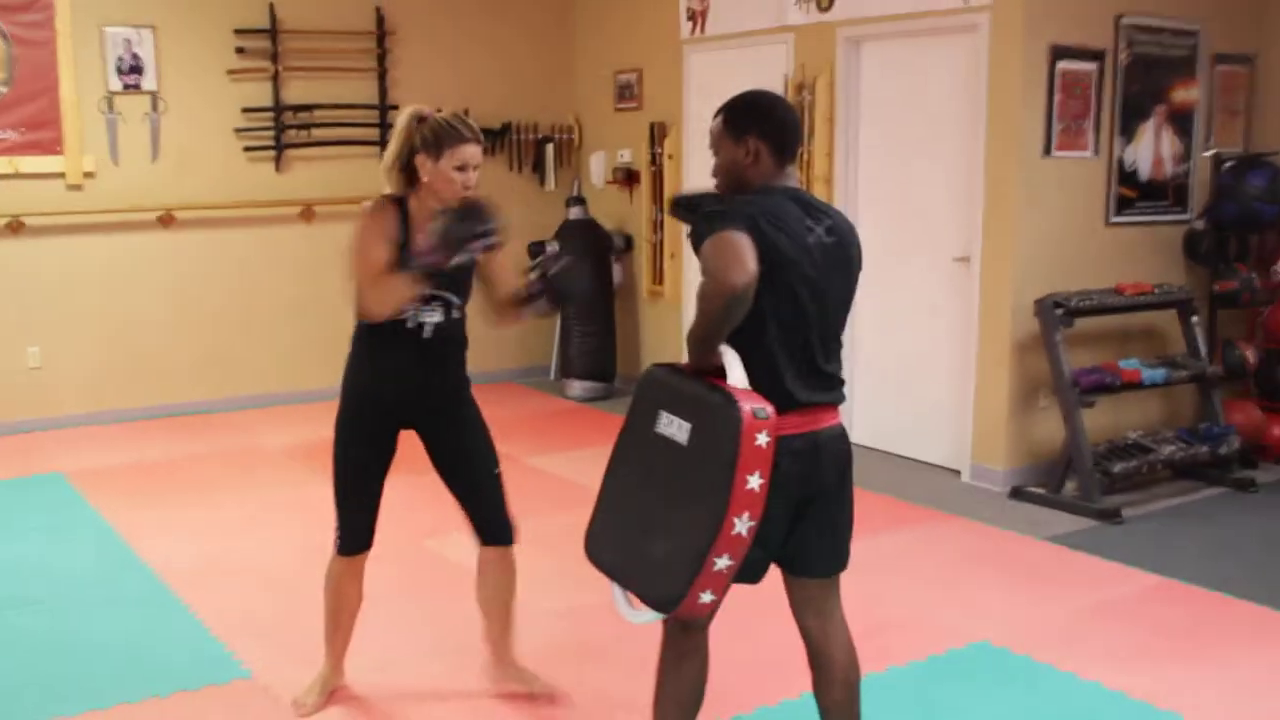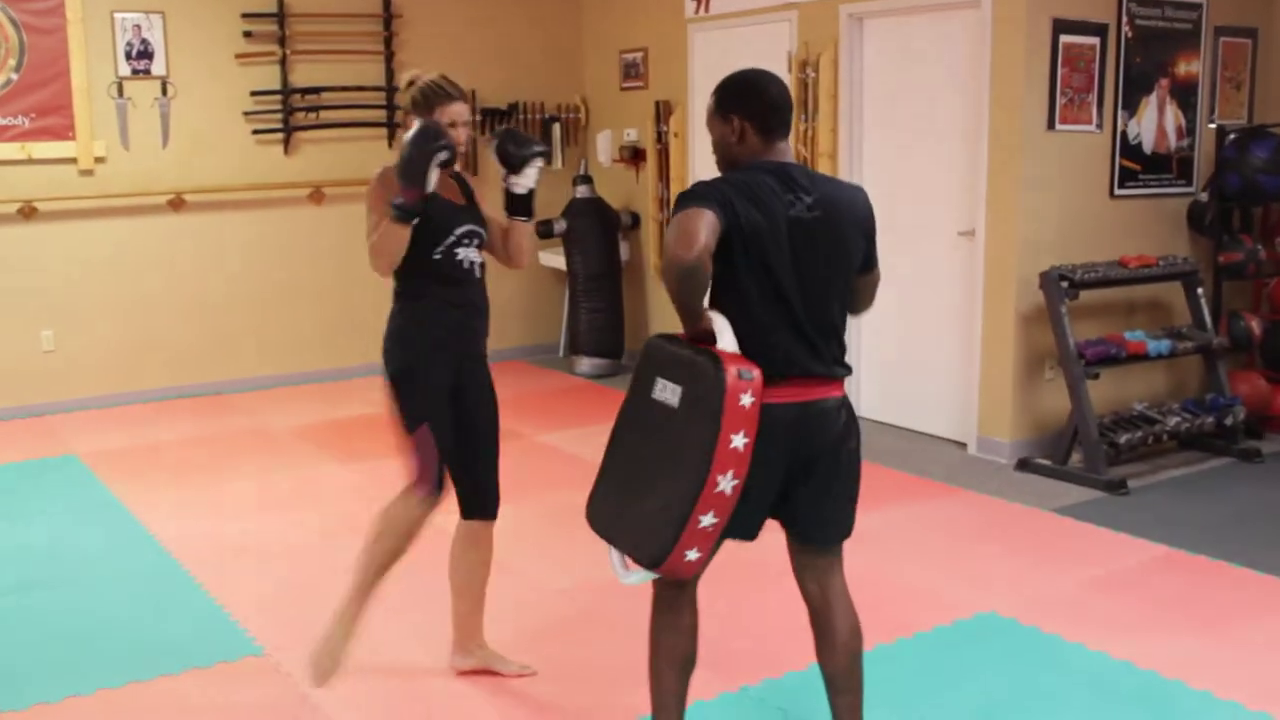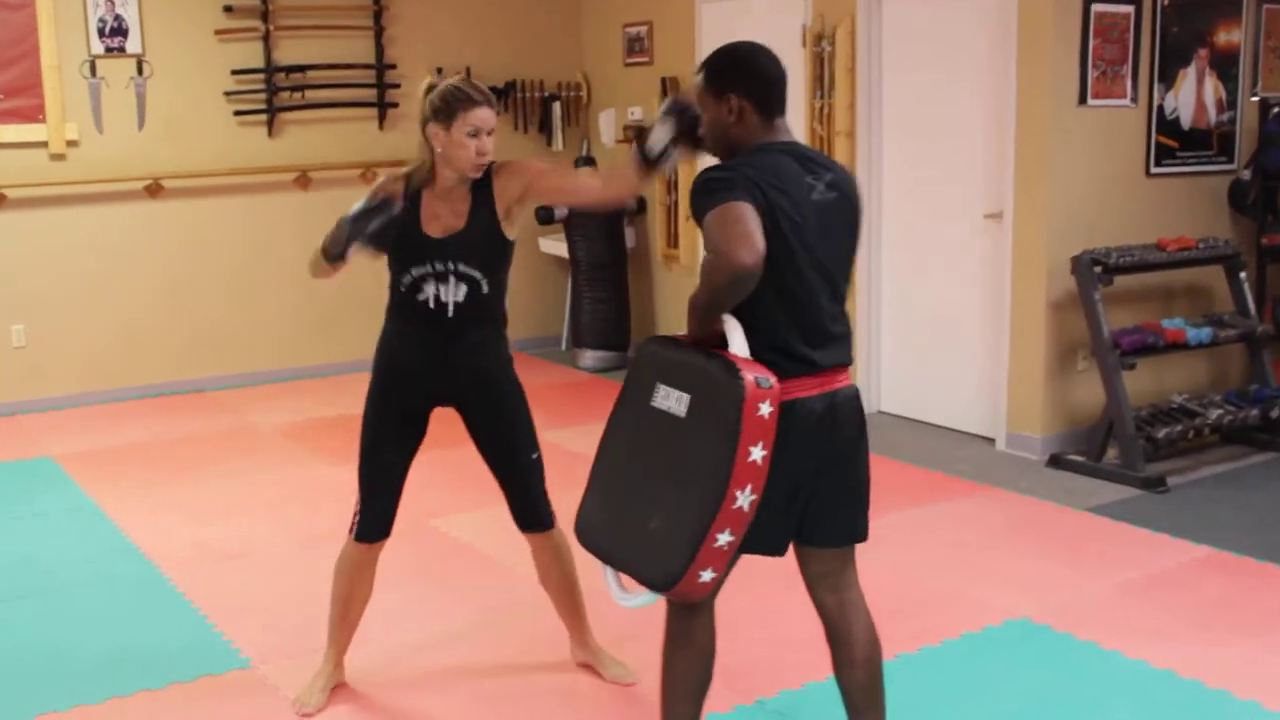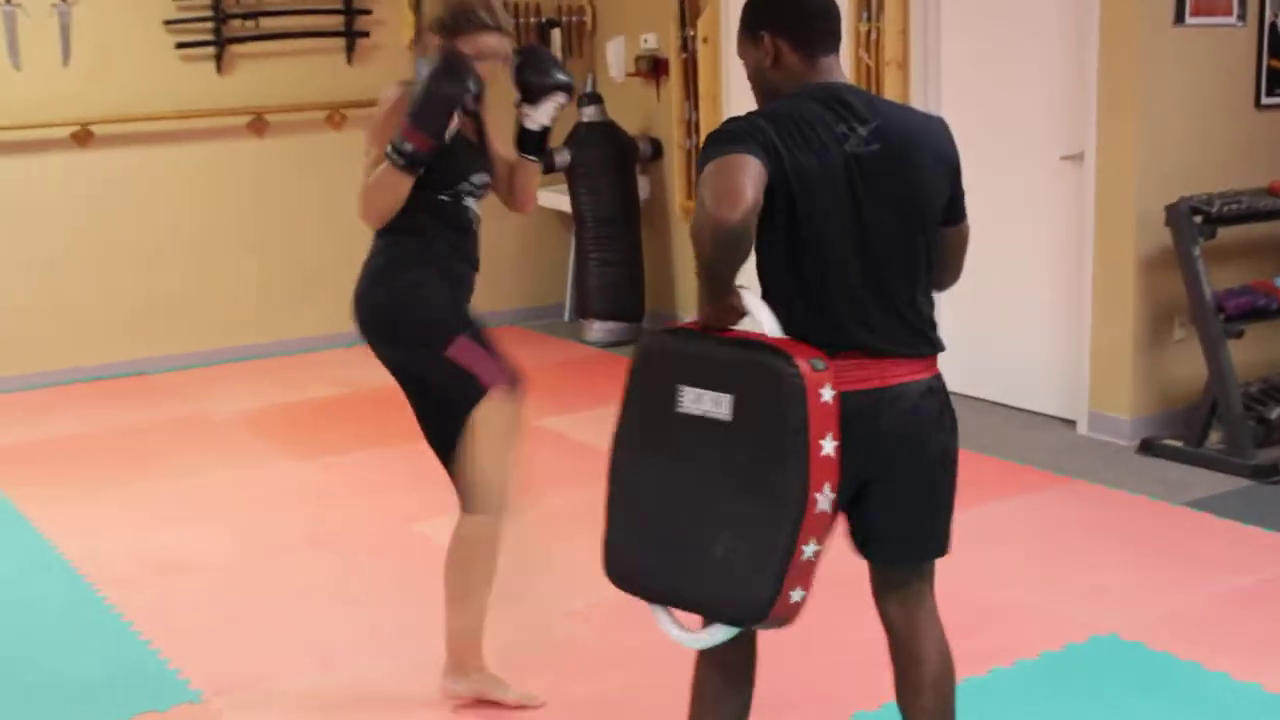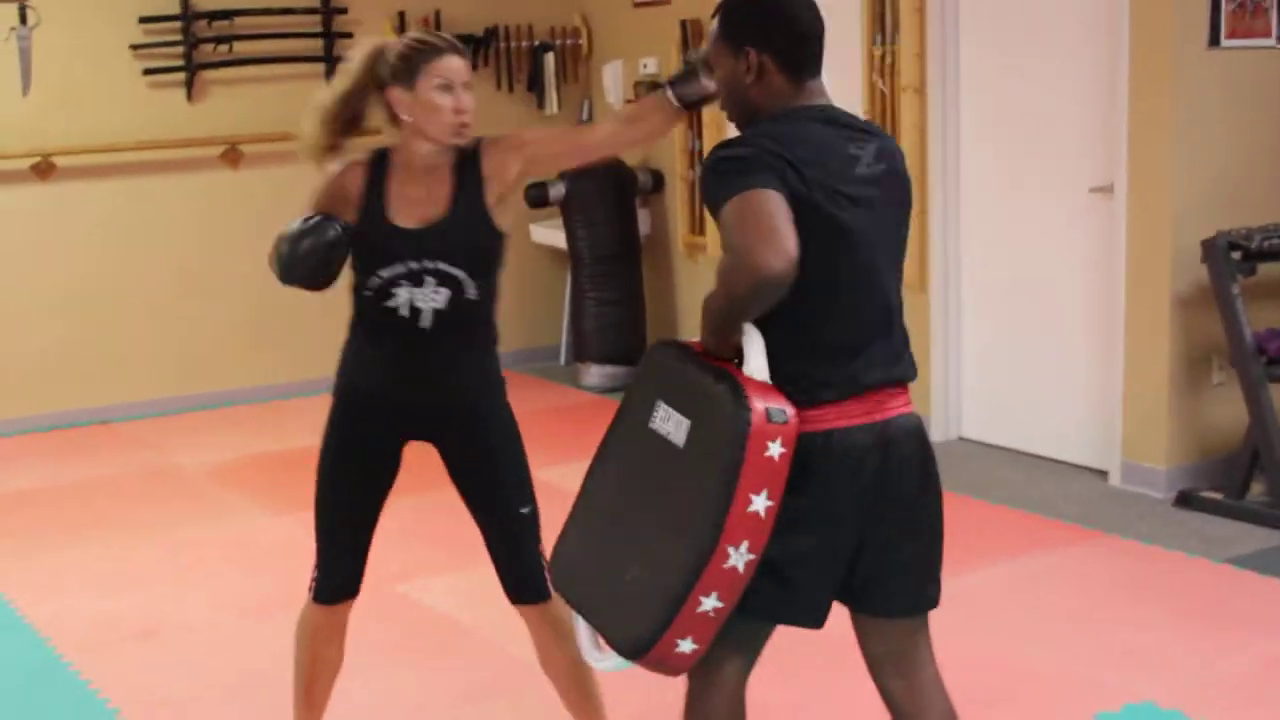
dt=0.7s
person 1, frame 1
left shoulder: (730, 217)
right shoulder: (840, 231)
left elbow: (735, 279)
left wrist: (699, 346)
right hip: (824, 440)
left knee: (687, 613)
right knee: (821, 615)
person 1, frame 2
left shoulder: (715, 197)
right shoulder: (851, 203)
left elbow: (685, 255)
left wrist: (693, 319)
right hip: (825, 413)
left knee: (675, 573)
right knee: (825, 581)
person 1, frame 3
left shoulder: (729, 182)
right shoulder: (839, 181)
left elbow: (742, 258)
left wrist: (699, 316)
right hip: (835, 406)
right knee: (838, 590)
person 1, frame 4
left shoulder: (752, 137)
right shoulder: (928, 136)
left elbow: (726, 214)
right elbow: (946, 269)
left wrist: (716, 295)
right hip: (910, 402)
right knee: (910, 604)
person 1, frame 5
left shoulder: (749, 159)
right shoulder: (884, 153)
left elbow: (770, 261)
left wrist: (716, 323)
left hip: (797, 449)
right hip: (894, 437)
left knee: (720, 656)
person 2, frame 1
left shoulder: (469, 223)
right shoulder: (380, 217)
left elbow: (502, 307)
right elbow: (376, 306)
left wrist: (536, 291)
right wrist: (436, 260)
left hip: (444, 393)
right hip: (372, 393)
left knee: (496, 530)
right knee: (353, 543)
left ankle: (504, 666)
person 2, frame 2
left shoulder: (465, 184)
right shoulder: (393, 181)
left elbow: (518, 257)
right elbow: (382, 259)
left wrist: (521, 189)
right wrist: (414, 187)
left hip: (468, 351)
right hip: (420, 342)
left knee: (481, 506)
right knee: (428, 483)
left ankle: (468, 645)
right ankle: (344, 623)
person 2, frame 3
left shoulder: (508, 185)
right shoulder: (397, 193)
left elbow: (610, 189)
right elbow: (320, 266)
left wrist: (659, 145)
right wrist: (342, 240)
left hip: (484, 370)
right hip: (403, 371)
left knee: (537, 518)
right knee: (370, 527)
left ankle: (584, 642)
right ankle: (331, 666)
person 2, frame 4
left shoulder: (470, 117)
right shoulder: (405, 105)
left elbow: (523, 197)
right elbow: (374, 209)
left wrist: (538, 120)
right wrist: (421, 128)
left hip: (436, 299)
right hip: (403, 294)
left knee: (482, 493)
right knee: (498, 391)
left ankle: (464, 666)
person 2, frame 5
left shoulder: (499, 163)
right shoulder: (355, 181)
left elbow: (616, 134)
right elbow: (301, 263)
left wrist: (692, 86)
right wrist: (298, 259)
left hip: (469, 396)
right hip: (372, 398)
left knee: (530, 587)
right knee: (332, 589)
